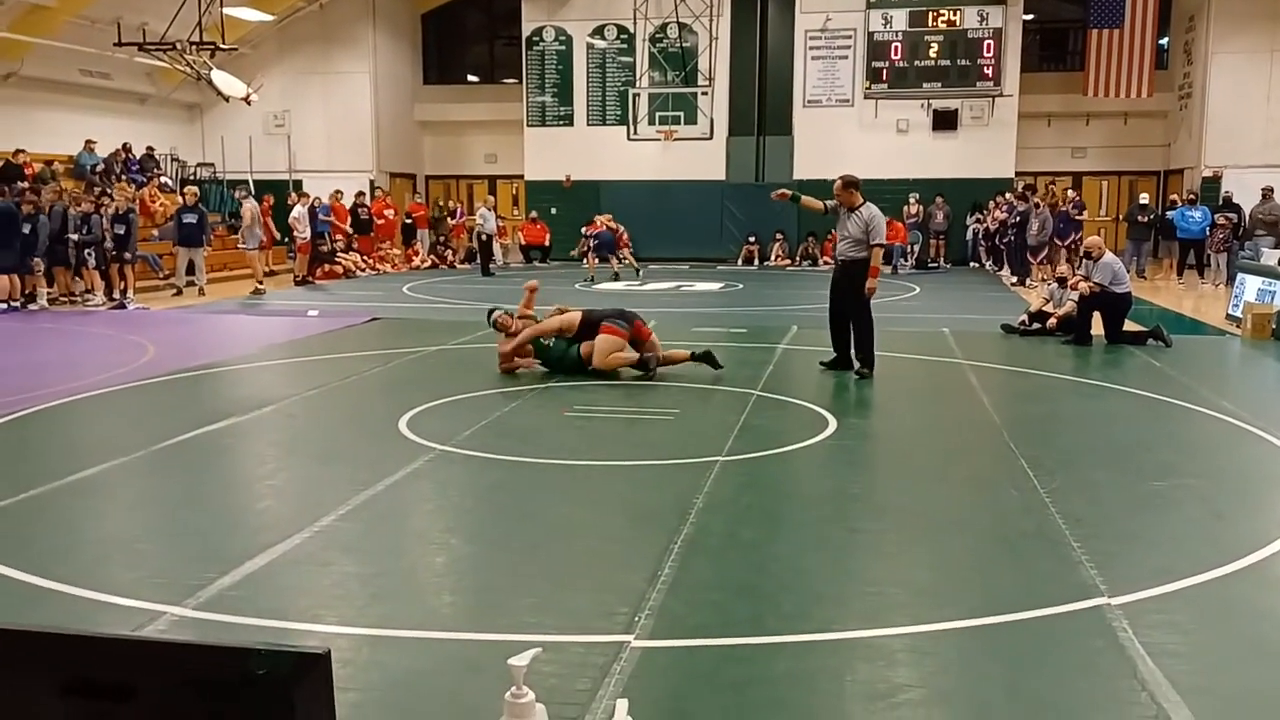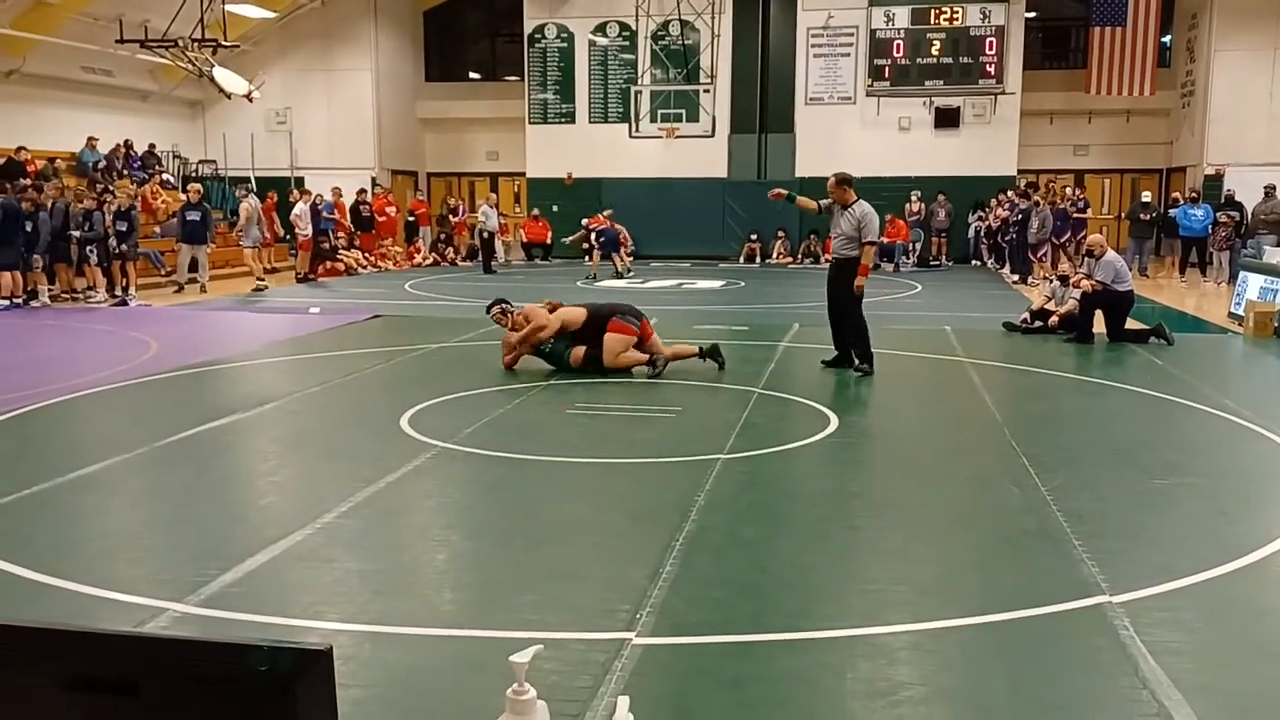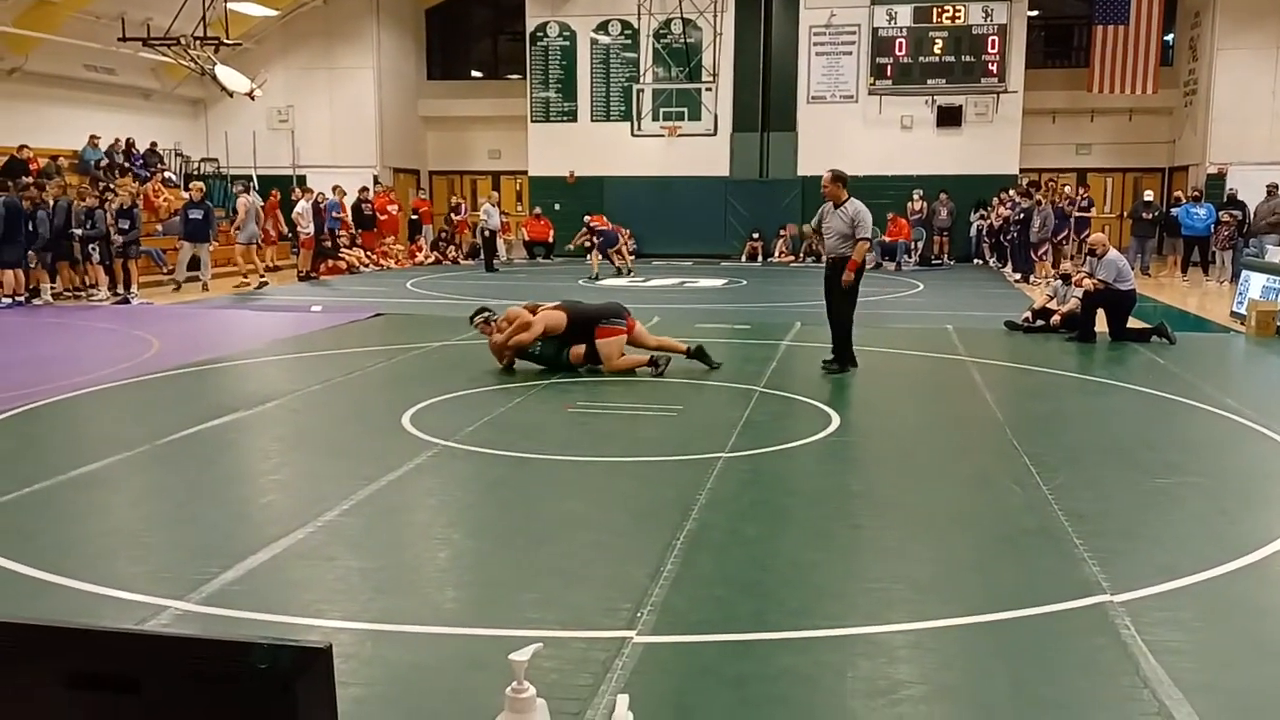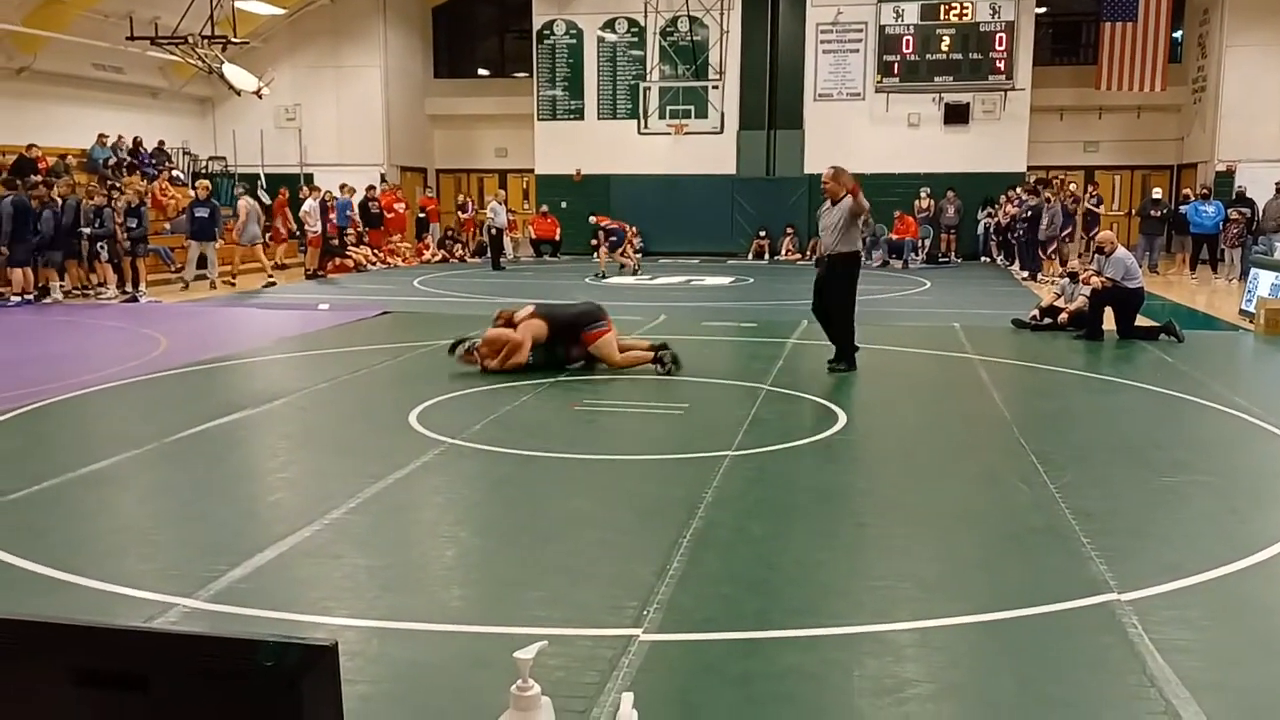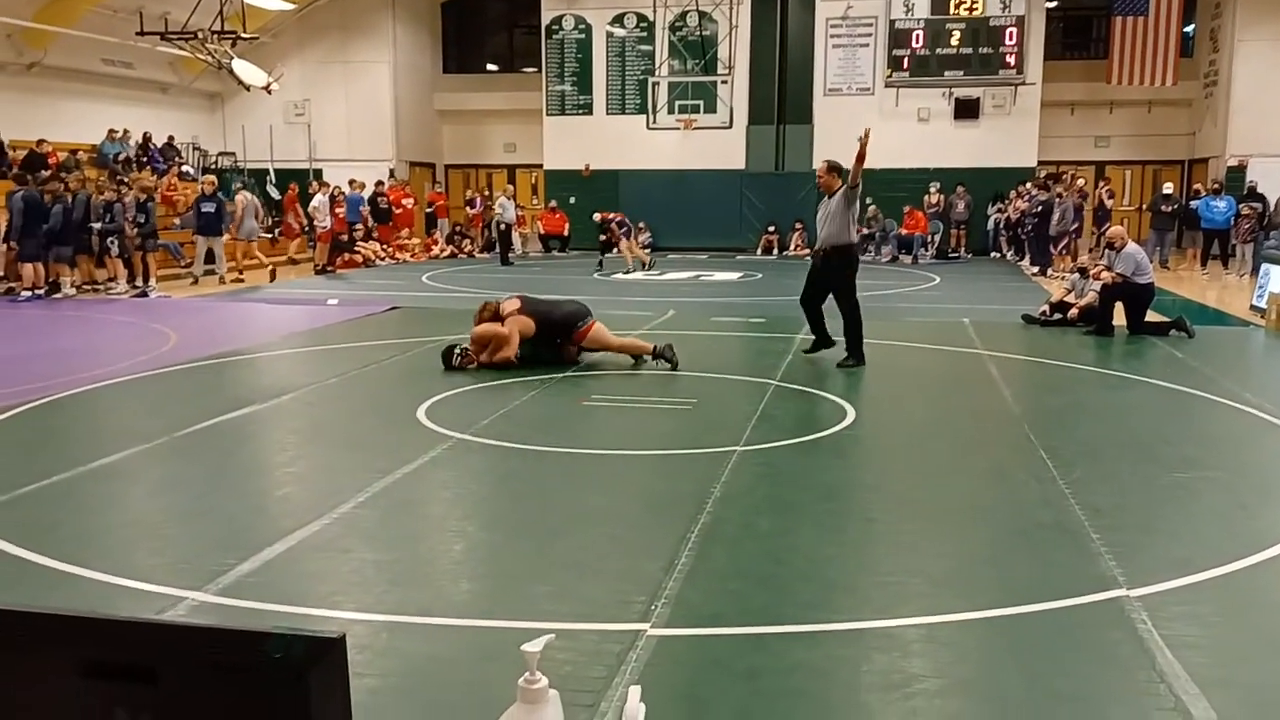
dt=0.2s
person 1, frame 1
left shoulder: (560, 321)
right shoulder: (571, 316)
left elbow: (532, 330)
left wrist: (511, 346)
left hip: (618, 322)
right hip: (631, 319)
left knee: (601, 364)
right knee: (660, 358)
left ankle: (642, 358)
right ankle: (699, 355)
person 1, frame 2
left shoulder: (560, 317)
right shoulder: (563, 312)
left elbow: (543, 335)
left wrist: (518, 340)
left hip: (622, 319)
right hip: (630, 316)
left knee: (612, 360)
right knee: (664, 353)
left ankle: (651, 360)
right ankle: (706, 351)
person 1, frame 3
left shoulder: (540, 319)
right shoulder: (548, 310)
left elbow: (528, 338)
left wrist: (503, 342)
left hip: (608, 320)
right hip: (615, 311)
left knee: (612, 364)
right knee: (651, 342)
left ankle: (653, 360)
right ankle: (693, 351)
person 1, frame 4
left shoulder: (525, 329)
right shoulder: (523, 313)
left elbow: (520, 358)
left wrist: (496, 365)
left hip: (589, 322)
right hip: (591, 309)
left knee: (615, 360)
right knee: (612, 348)
left ankle: (658, 357)
right ankle: (656, 348)
person 1, frame 5
left shoulder: (511, 325)
right shoulder: (508, 302)
left elbow: (508, 355)
left wrist: (481, 360)
left hip: (575, 321)
right hip: (575, 309)
left knee: (612, 344)
left ankle: (657, 350)
right ankle: (637, 348)
person 2, frame 1
left shoulder: (872, 215)
right shoulder: (840, 208)
left elbow: (877, 248)
right elbow: (818, 205)
left wrist: (873, 278)
right wrist: (792, 196)
left hip: (859, 270)
right hip: (841, 269)
left knee: (861, 317)
right knee: (837, 316)
left ankle: (866, 363)
right ankle: (843, 358)
person 2, frame 2
left shoulder: (865, 212)
right shoulder: (834, 206)
left elbow: (869, 246)
right elbow: (812, 205)
left wrist: (863, 275)
right wrist: (788, 195)
left hip: (853, 268)
right hip: (836, 266)
left knee: (853, 313)
right knee: (835, 313)
left ankle: (865, 360)
right ankle: (844, 356)
person 2, frame 3
left shoulder: (857, 209)
right shoulder: (825, 208)
left elbow: (864, 242)
right elbow: (814, 229)
left wrist: (851, 270)
left hip: (848, 267)
right hip: (831, 265)
left knee: (842, 313)
right knee: (834, 313)
left ankle: (843, 360)
right ankle: (845, 356)
person 2, frame 4
left shoulder: (851, 203)
right shoulder: (824, 207)
left elbow: (864, 208)
left wrist: (855, 191)
right wrist: (817, 259)
left hip: (846, 264)
right hip: (826, 264)
left knee: (843, 313)
right knee: (819, 308)
left ankle: (846, 360)
right ankle: (845, 347)
person 2, frame 5
left shoulder: (847, 194)
right shoulder: (823, 202)
left elbow: (855, 173)
left wrist: (862, 150)
right wrist: (814, 254)
left hip: (843, 257)
right hip: (823, 257)
left knee: (848, 307)
right knee: (809, 299)
left ankle: (855, 354)
right ankle: (822, 338)
